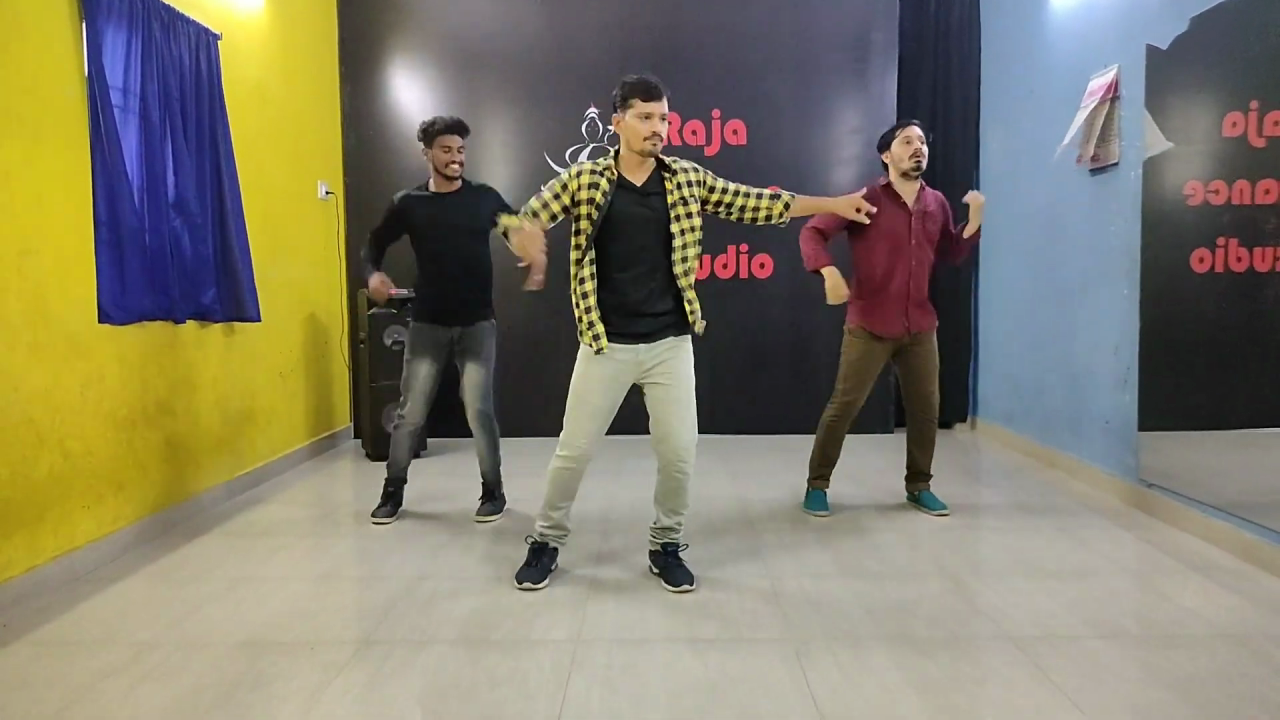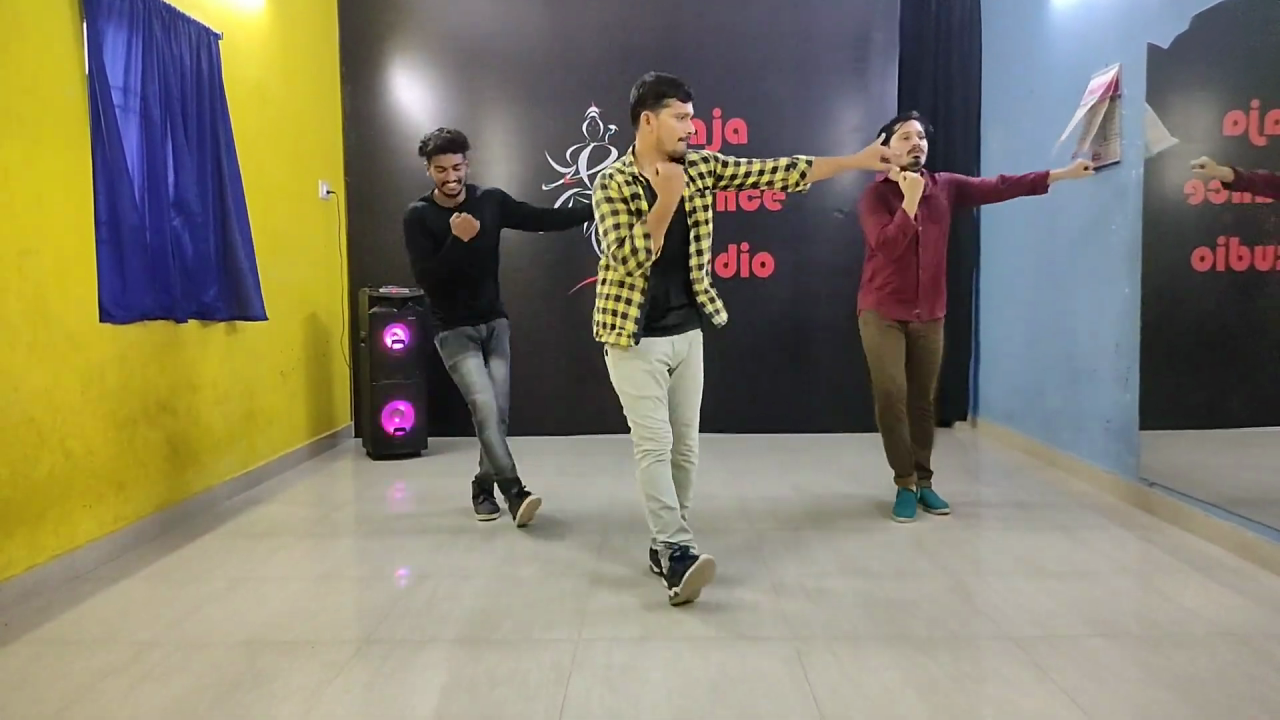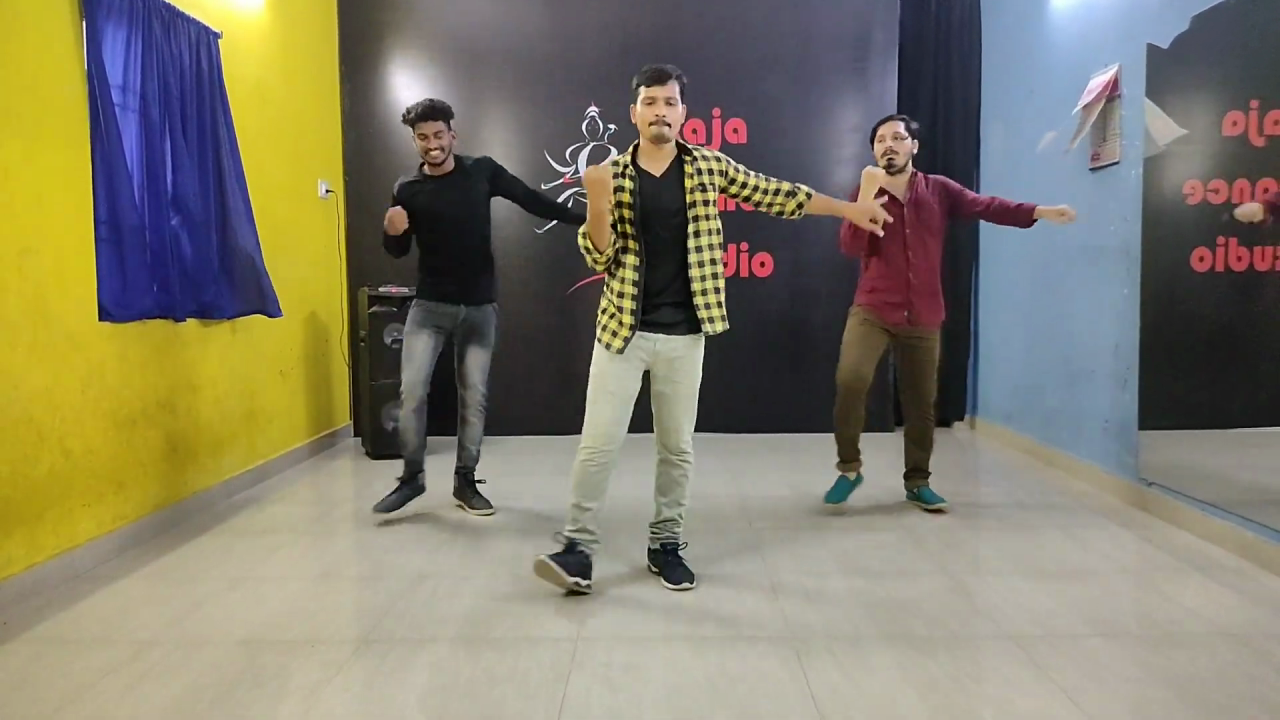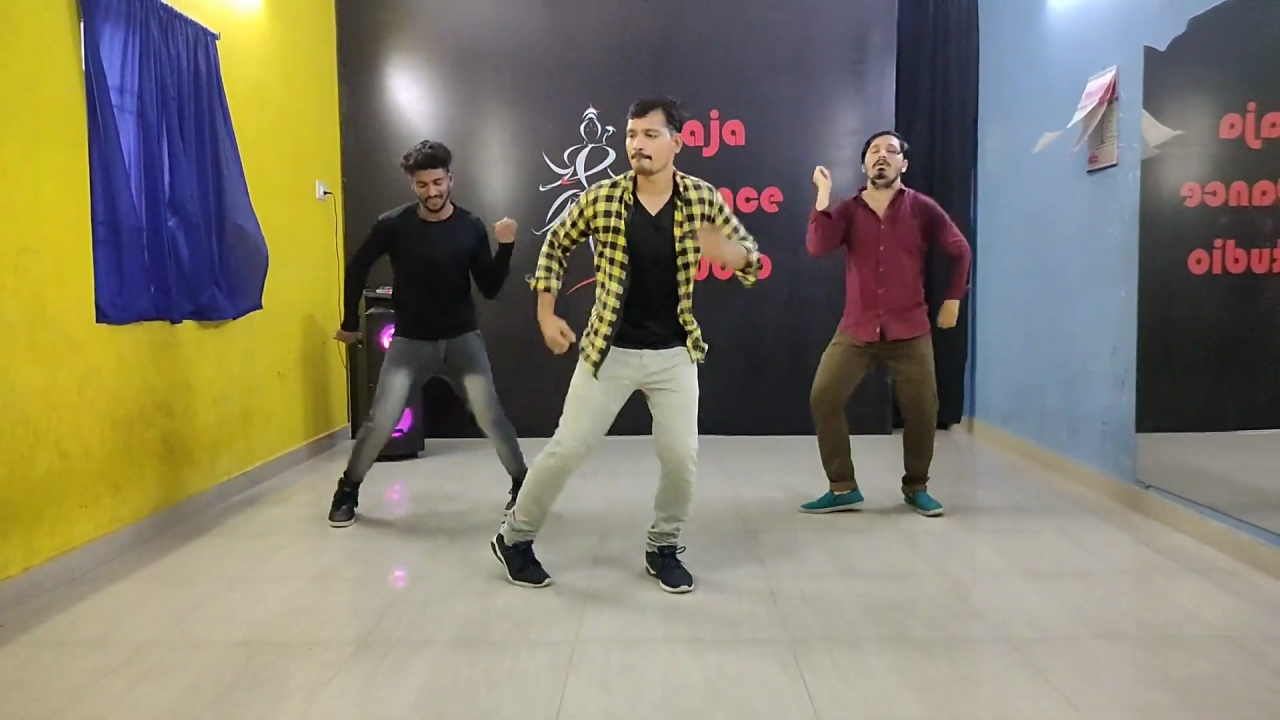
dt=0.4s
person 1, frame 1
left shoulder: (685, 178)
right shoulder: (585, 179)
left elbow: (751, 204)
right elbow: (536, 214)
left wrist: (828, 203)
right wrist: (528, 241)
left hip: (669, 345)
right hip: (605, 344)
left knee: (678, 454)
right knee: (576, 448)
left ankle: (664, 546)
right ankle: (546, 541)
person 1, frame 2
left shoulder: (699, 166)
right shoulder: (613, 183)
left elbow: (777, 172)
right elbow: (629, 263)
left wrist: (857, 160)
right wrist: (667, 200)
left hip: (686, 331)
right hip: (632, 334)
left knee: (684, 445)
right knee: (656, 442)
left ankle: (667, 544)
right ankle: (677, 552)
person 1, frame 3
left shoulder: (710, 168)
right shoulder: (615, 175)
left elbow: (778, 194)
right elbow: (597, 257)
left wrist: (848, 209)
right wrist: (600, 200)
left hip: (685, 335)
right hip: (622, 329)
left knee: (677, 448)
right knee: (600, 440)
left ankle: (664, 544)
right ankle: (577, 549)
person 1, frame 4
left shoulder: (702, 197)
right shoulder: (601, 198)
left elbow: (748, 252)
right elbow: (555, 247)
left wrist: (727, 251)
right wrist: (546, 315)
left hip: (674, 352)
right hip: (611, 350)
left knee: (680, 457)
right knee: (566, 451)
left ankle: (663, 548)
right ankle: (515, 537)
person 2, frame 1
left shoulder: (484, 198)
right shoulder: (408, 203)
left elbow: (516, 233)
right elbow: (374, 246)
right wrist: (372, 274)
left hip: (477, 324)
right hip: (428, 325)
left knee: (479, 410)
right knee: (412, 412)
left ankle: (493, 490)
right ankle: (393, 489)
person 2, frame 2
left shoulder: (490, 201)
right shoulder: (418, 216)
left elbow: (543, 220)
right elbow: (427, 280)
right wrist: (457, 240)
left hip: (493, 321)
right hip: (453, 327)
left knee: (497, 408)
right knee: (483, 402)
left ankle: (485, 486)
right ankle: (512, 489)
person 2, frame 3
left shoulder: (482, 170)
right shoulder: (407, 188)
left elbow: (535, 202)
right elbow: (398, 252)
left wrist: (585, 220)
right wrist: (393, 231)
left hip: (479, 306)
right hip: (431, 304)
left knee: (474, 396)
right knee: (413, 388)
left ankle: (465, 482)
right ankle: (411, 477)
person 2, frame 4
left shoulder: (470, 226)
right shoulder: (391, 225)
left elbow: (490, 288)
right elbow: (357, 265)
left wrist: (504, 247)
right wrist: (349, 321)
left hip: (461, 339)
right hip: (411, 341)
left knee: (490, 418)
right knee: (380, 423)
left ankle: (523, 483)
right ankle: (346, 495)
person 3, frame 1
left shoulder: (937, 204)
right shoulder: (869, 200)
left elbow: (952, 250)
right elbow: (812, 232)
left wrist: (975, 221)
right wrist: (828, 272)
left hip: (920, 325)
right hip: (869, 325)
left knee: (925, 407)
right knee: (844, 405)
left ankle: (918, 485)
right ankle: (818, 483)
person 3, frame 2
left shoulder: (945, 187)
right shoulder: (875, 195)
left elbow: (1000, 187)
right elbow: (889, 245)
left wrist: (1061, 173)
right wrist: (909, 202)
left hip: (927, 313)
right hip: (881, 312)
left knee: (923, 399)
right knee: (891, 391)
left ankle: (921, 480)
right ankle: (904, 483)
person 3, frame 3
left shoulder: (941, 190)
right shoulder: (864, 194)
left elbow: (990, 207)
right elbow: (851, 243)
left wrist: (1041, 211)
right wrist: (869, 194)
left hip: (924, 317)
right hip: (872, 312)
left knee: (921, 401)
right knee: (851, 380)
left ankle: (918, 482)
right ankle: (848, 469)
person 3, frame 4
left shoulder: (922, 208)
right shoulder: (849, 211)
left elbow: (957, 248)
right elbow: (819, 246)
left wrist: (953, 299)
right wrist: (823, 197)
left hip: (910, 332)
right hip: (857, 330)
left knee: (922, 410)
right knee: (824, 397)
left ankle: (916, 487)
right ankle: (843, 487)
